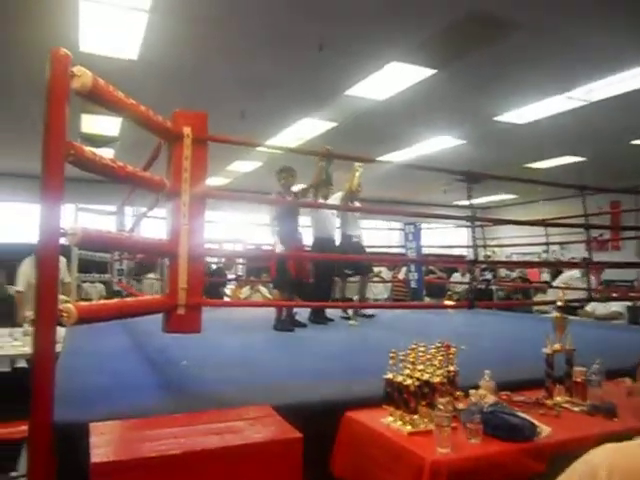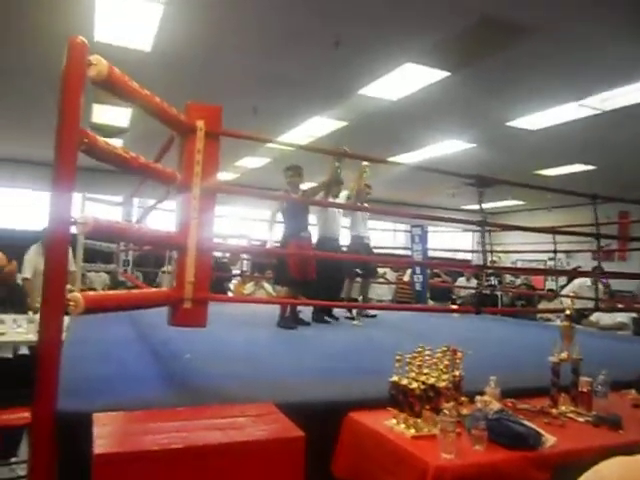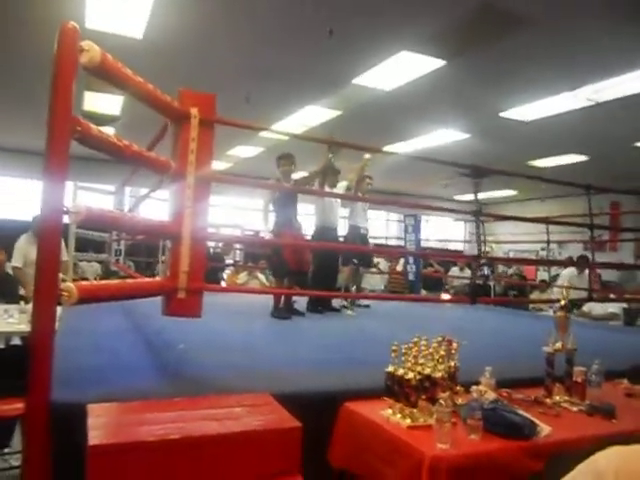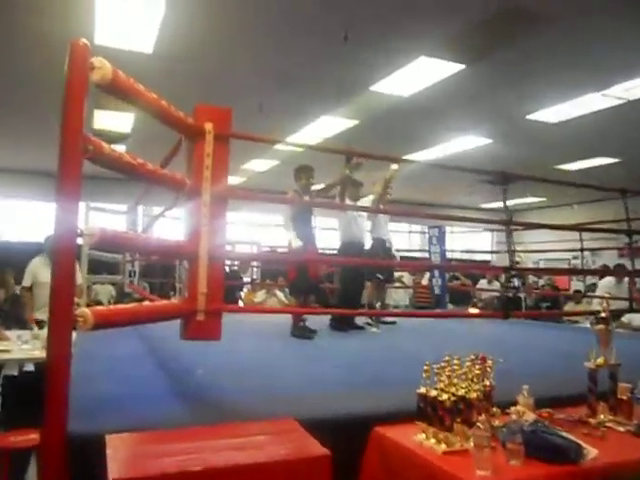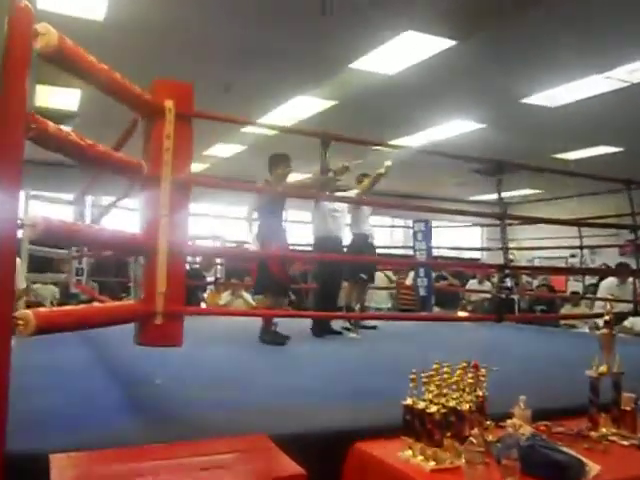
dt=0.4s
person 1, frame 1
left shoulder: (297, 195)
right shoulder: (277, 198)
left elbow: (315, 183)
right elbow: (272, 222)
right wrist: (277, 242)
left hip: (296, 241)
right hip: (285, 242)
left knee: (297, 281)
right knee: (284, 282)
left ankle: (289, 315)
right ankle: (279, 319)
person 1, frame 2
left shoulder: (307, 194)
left elbow: (329, 182)
right elbow: (273, 216)
left hip: (305, 240)
right hip: (290, 240)
left knee: (302, 279)
right knee: (289, 280)
left ankle: (293, 313)
right ankle: (282, 316)
person 1, frame 3
left shoulder: (297, 183)
left elbow: (319, 171)
right elbow: (266, 206)
left wrist: (331, 156)
left hip: (295, 229)
right hip: (281, 229)
left knee: (296, 269)
right knee: (282, 270)
left ankle: (288, 303)
right ankle: (276, 306)
person 1, frame 4
left shoulder: (311, 195)
right shoulder: (293, 196)
left elbow: (333, 185)
right elbow: (288, 219)
left wrist: (349, 171)
right wrist: (293, 238)
left hip: (310, 242)
right hip: (300, 243)
left knee: (311, 284)
right knee: (299, 286)
left ankle: (300, 321)
right ankle: (296, 325)
person 1, frame 5
left shoulder: (284, 188)
right shoulder: (264, 186)
left elbow: (311, 184)
right elbow: (250, 212)
left wrist: (332, 175)
left hip: (279, 237)
right hip: (266, 238)
left knee: (280, 284)
right knee: (270, 285)
left ankle: (269, 327)
right ankle: (266, 329)
person 2, frame 1
left shoulder: (333, 201)
right shoulder: (316, 202)
right elbow: (316, 185)
right wrist: (323, 168)
left hip: (331, 244)
right hip: (320, 244)
left knee: (328, 278)
right knee: (321, 278)
left ankle: (320, 311)
right ankle: (315, 313)
person 2, frame 2
left shoulder: (340, 200)
right shoulder: (324, 199)
right elbow: (328, 184)
left hip: (335, 243)
right hip: (324, 243)
left knee: (338, 277)
right knee: (323, 278)
left ankle: (327, 309)
right ankle: (318, 312)
person 2, frame 3
left shoulder: (337, 191)
right shoulder: (320, 189)
right elbow: (323, 173)
left hip: (333, 233)
right hip: (322, 233)
left knee: (332, 269)
right knee: (320, 269)
left ankle: (326, 301)
right ankle: (313, 302)
person 2, frame 4
right shoulder: (343, 203)
right elbow: (342, 187)
left hip: (359, 249)
right hip: (348, 248)
left knee: (357, 285)
right knee: (347, 285)
left ankle: (349, 319)
right ankle: (337, 319)
person 2, frame 5
right shoulder: (320, 197)
right wrist: (333, 174)
left hip: (337, 244)
right hip: (324, 243)
left knee: (334, 285)
right knee: (324, 284)
left ankle: (325, 323)
right ankle: (318, 324)
person 3, frame 1
left shoulder: (357, 205)
right shoulder: (344, 202)
right elbow: (350, 189)
left wrist: (361, 242)
right wrist: (356, 172)
left hip: (357, 243)
right hip: (346, 242)
left knee: (365, 274)
right knee: (343, 277)
left ankle: (359, 307)
right ankle: (344, 309)
person 3, frame 2
left shoulder: (366, 207)
right shoulder: (354, 205)
right elbow: (357, 190)
left hip: (365, 243)
right hip: (357, 243)
left knee: (368, 276)
right knee: (351, 277)
left ankle: (362, 308)
right ankle: (348, 309)
person 3, frame 3
left shoulder: (366, 200)
right shoulder: (354, 195)
right elbow: (356, 180)
left wrist: (368, 239)
left hip: (363, 234)
right hip: (354, 233)
left knee: (361, 267)
right knee: (352, 265)
left ankle: (355, 298)
person 3, frame 4
right shoulder: (375, 207)
right elbow: (379, 193)
left wrist: (392, 251)
right wrist: (389, 176)
left hip: (386, 246)
right hip: (377, 246)
left knee: (384, 282)
right knee: (375, 281)
left ankle: (380, 314)
right ankle: (370, 314)
person 3, frame 5
right shoulder: (355, 198)
right elbow: (364, 189)
right wrist: (379, 174)
left hip: (367, 242)
right hip: (359, 241)
left knee: (364, 282)
right knee: (354, 281)
right ankle: (349, 318)
